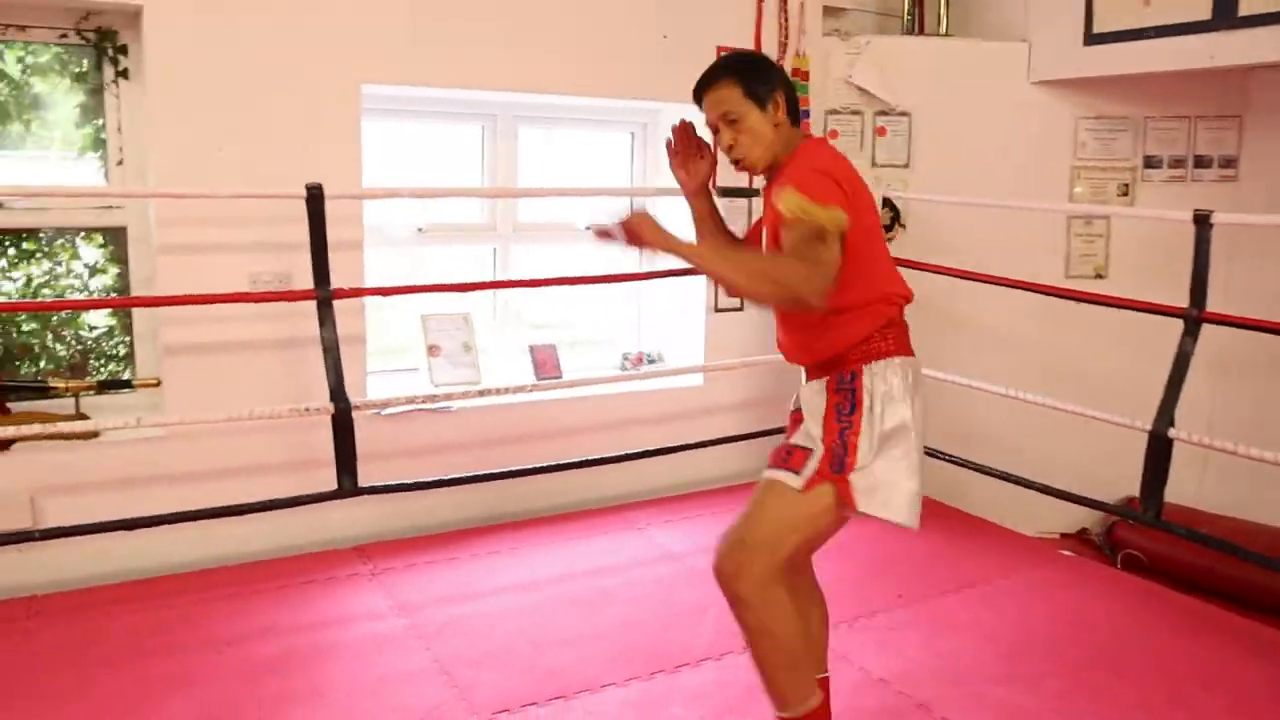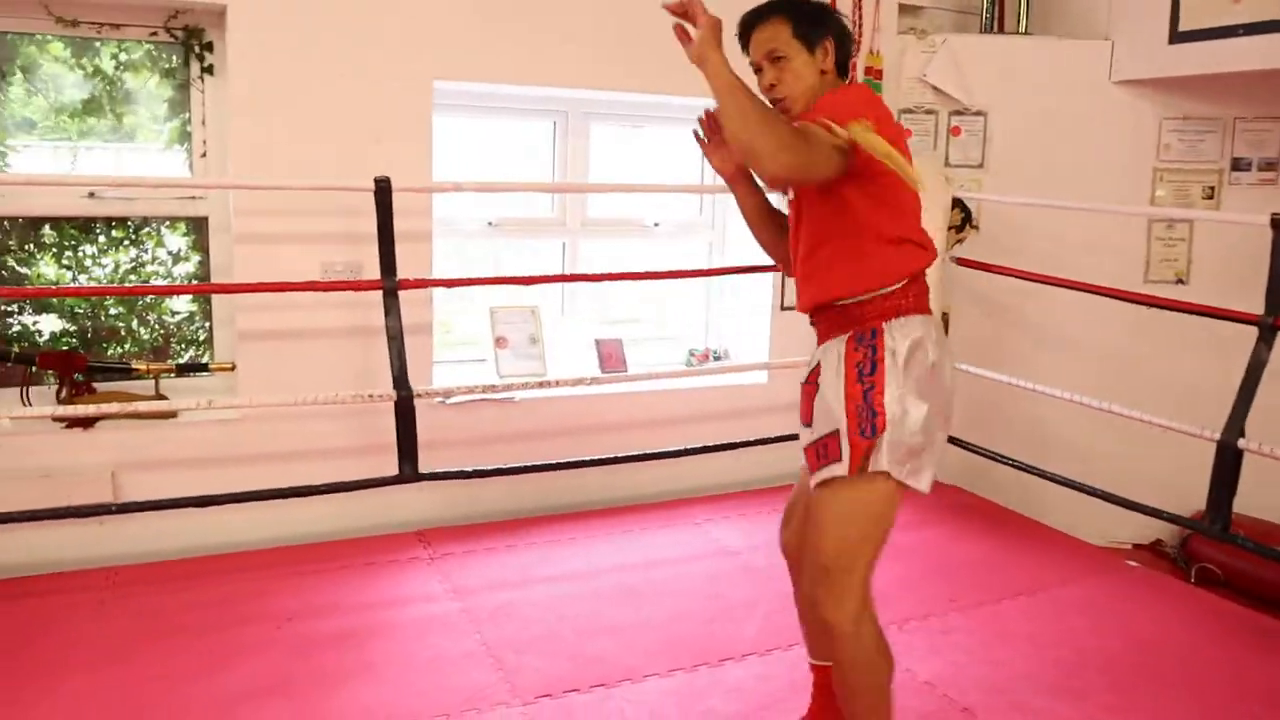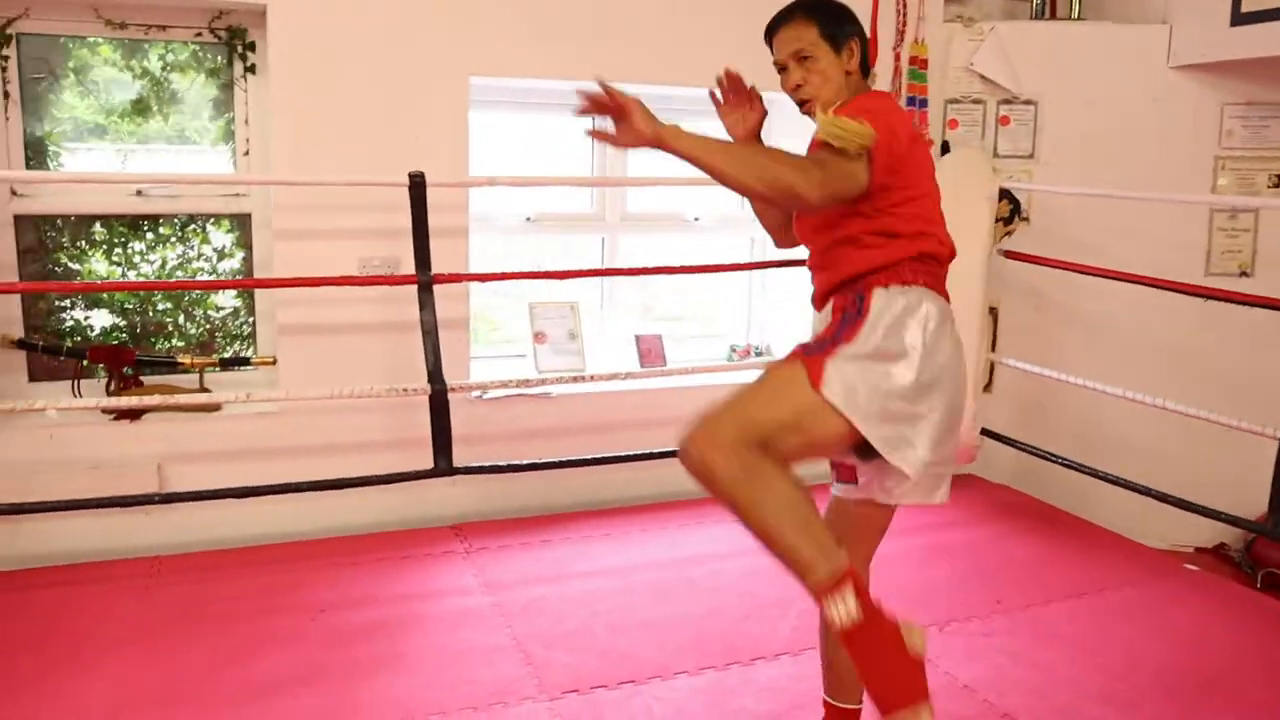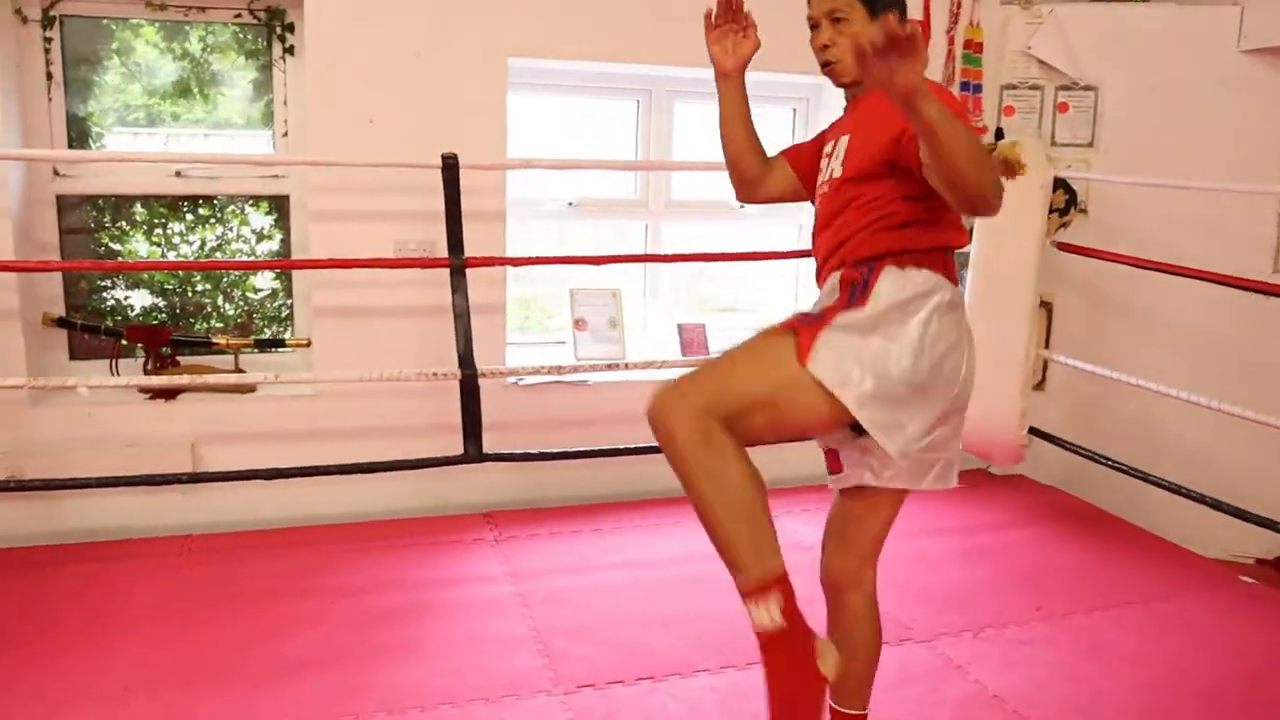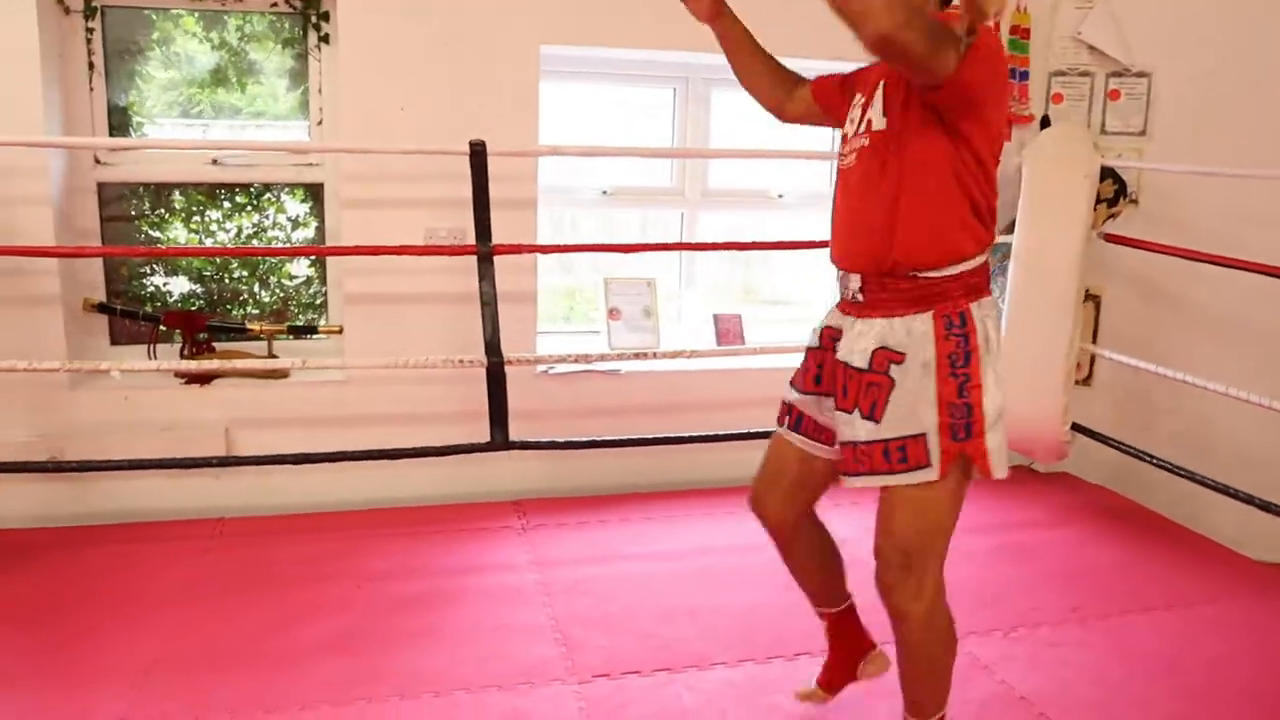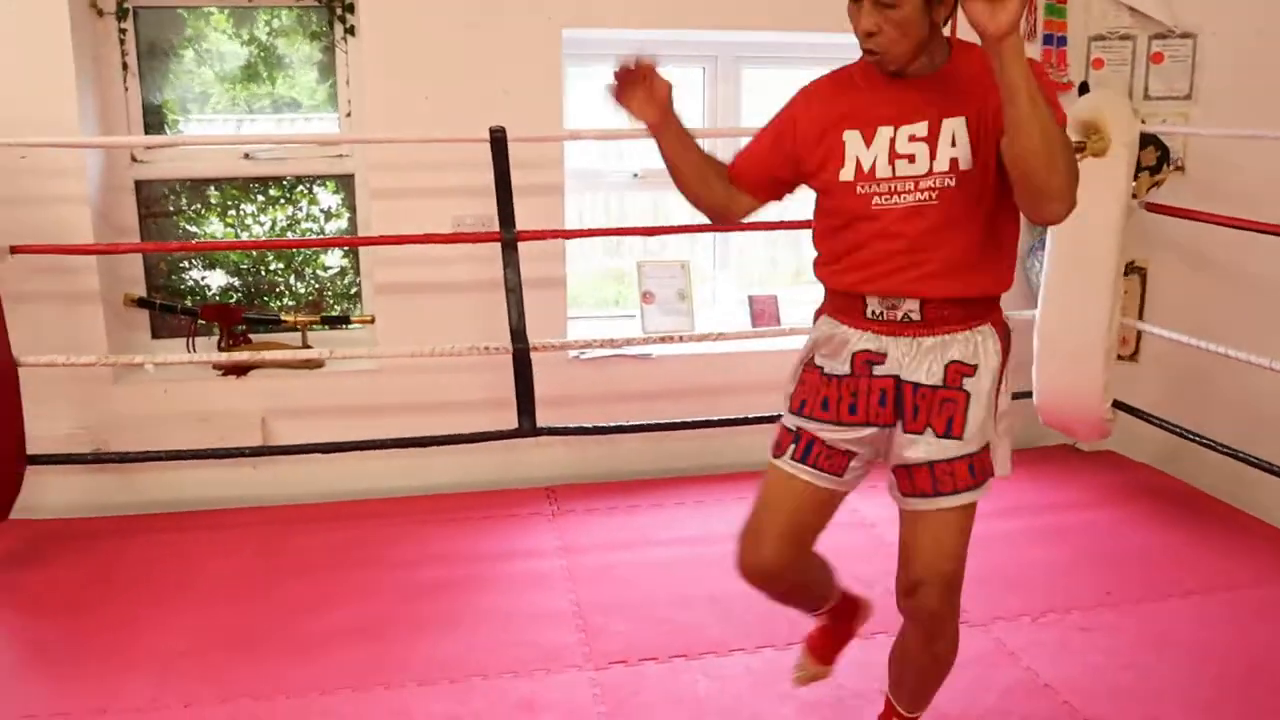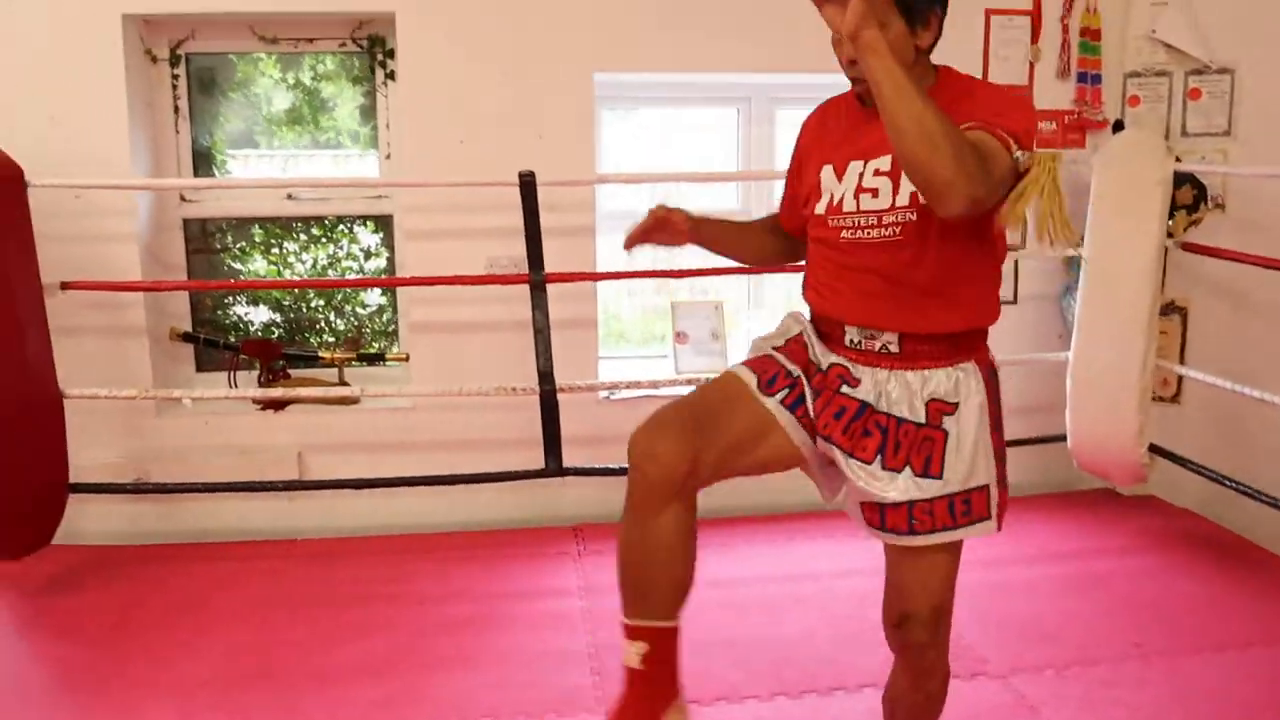
dt=0.3s
person 1, frame 1
left shoulder: (817, 174)
right shoulder: (792, 184)
left elbow: (803, 284)
right elbow: (748, 269)
left wrist: (677, 243)
right wrist: (698, 189)
left hip: (861, 393)
right hip: (837, 394)
left knee: (746, 567)
right knee: (777, 556)
person 1, frame 2
left shoulder: (853, 112)
right shoulder: (824, 143)
left elbow: (784, 161)
right elbow: (793, 253)
left wrist: (713, 62)
right wrist: (734, 171)
left hip: (881, 360)
right hip: (862, 361)
left knee: (836, 587)
right knee: (803, 538)
person 1, frame 3
left shoulder: (872, 120)
right shoulder: (858, 142)
left elbow: (800, 189)
right elbow: (783, 220)
left wrist: (666, 136)
right wrist: (745, 139)
left hip: (889, 332)
right hip: (889, 363)
left knee: (717, 450)
right knee: (837, 564)
left ankle: (869, 634)
person 1, frame 4
left shoulder: (916, 109)
right shoulder: (845, 129)
left elbow: (981, 194)
right elbow: (754, 184)
left wrist: (913, 92)
right wrist: (729, 76)
left hip: (896, 320)
right hip: (889, 348)
left knee: (683, 411)
right knee: (846, 567)
left ankle: (788, 645)
person 1, frame 5
right shoulder: (891, 74)
right elbow: (799, 102)
left hip: (924, 345)
right hip: (857, 330)
left knee: (908, 583)
right knee: (778, 503)
right ankle: (850, 643)
person 1, frame 6
left shoulder: (1012, 84)
right shoulder: (823, 102)
left elbow: (1049, 202)
right elbow: (727, 200)
right wrist: (662, 123)
left hip: (951, 362)
right hip: (848, 349)
left knee: (929, 596)
right knee: (765, 559)
right ankle: (837, 610)
person 1, frame 7
left shoulder: (996, 111)
right shoulder: (824, 128)
left elbow: (956, 193)
right wrist: (696, 227)
left hip: (930, 393)
right hip: (824, 362)
left knee: (916, 628)
right knee: (660, 454)
